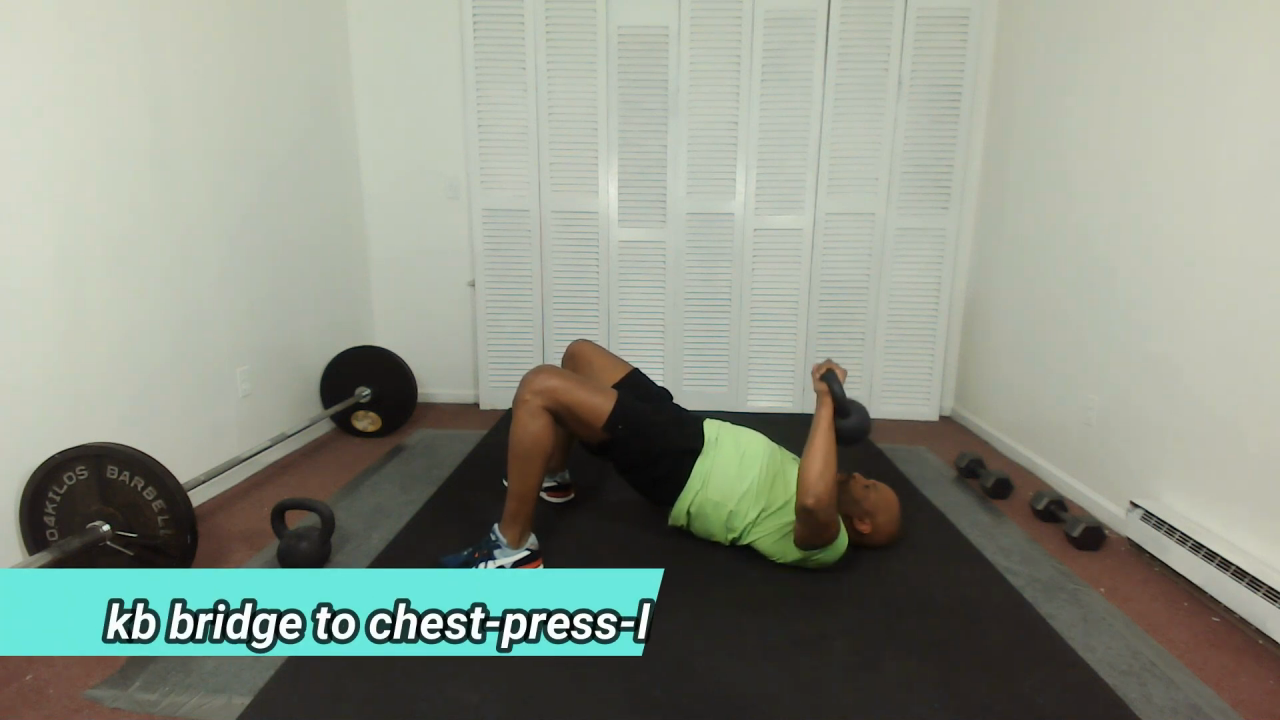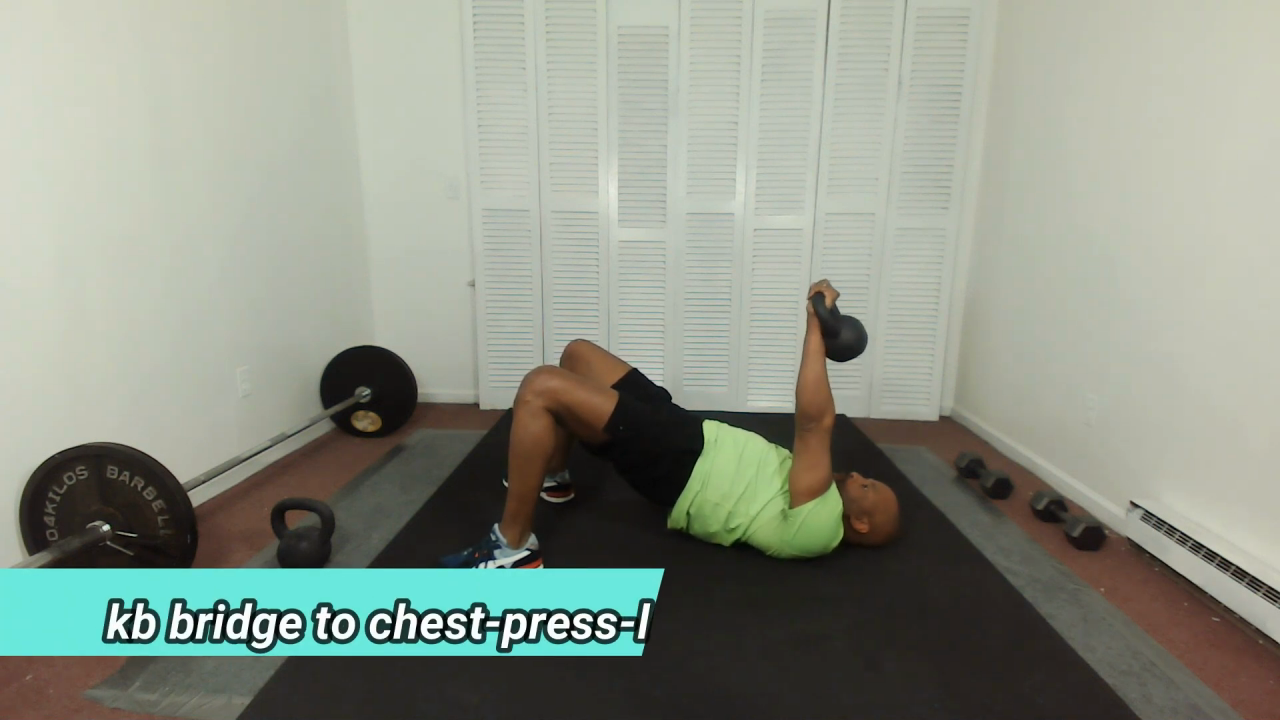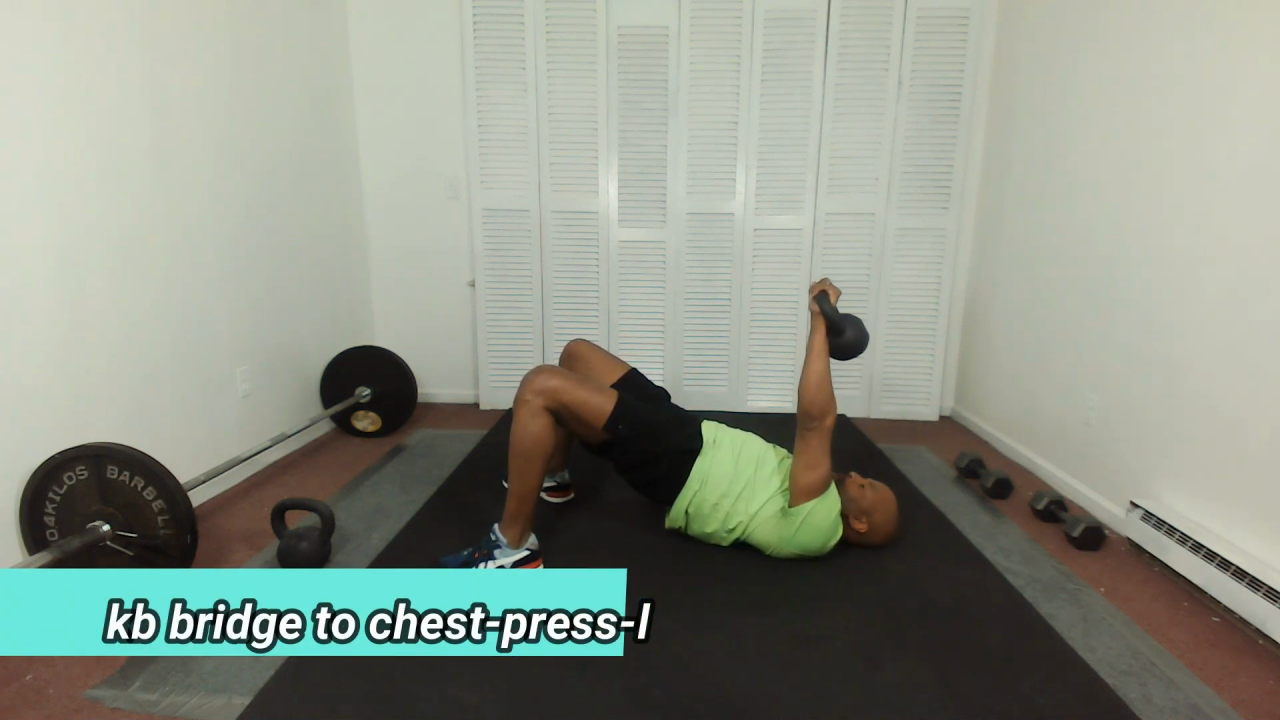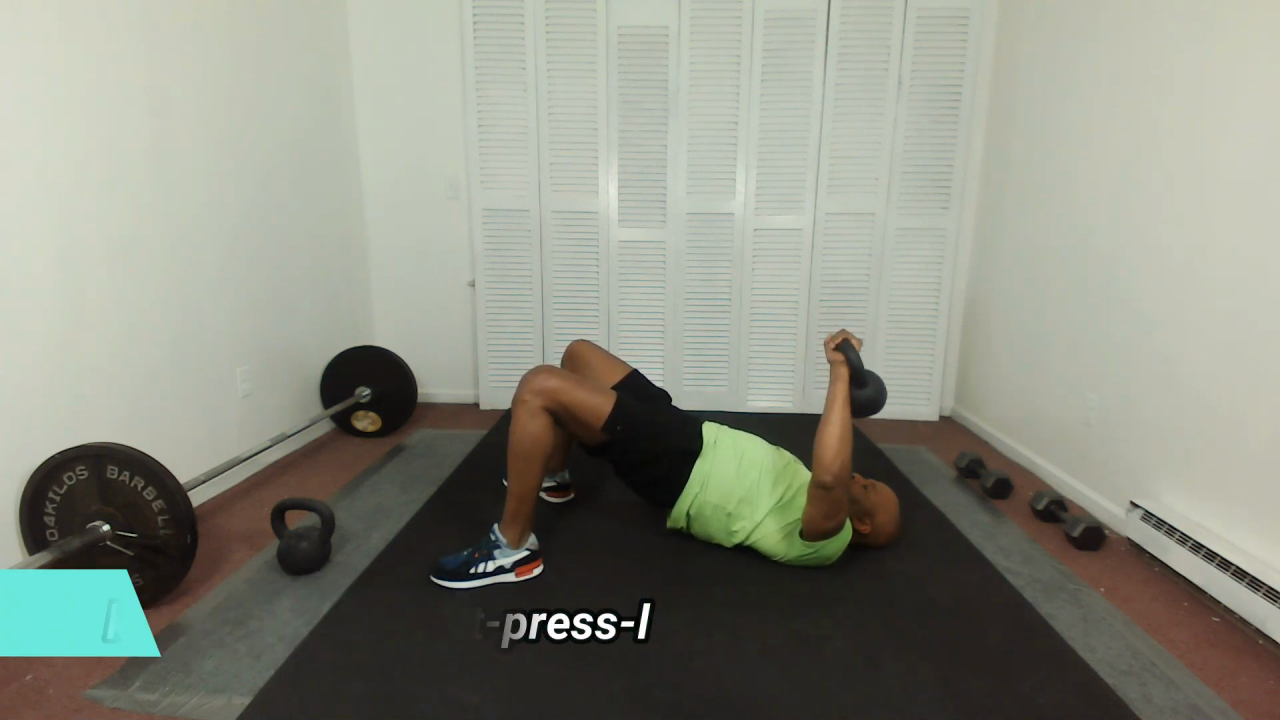
dt=0.5s
person 1, frame 1
left shoulder: (826, 539)
right shoulder: (821, 507)
left elbow: (814, 496)
left wrist: (826, 398)
left hip: (678, 467)
right hip: (690, 432)
left knee: (540, 388)
right knee: (581, 353)
left ankle: (513, 546)
right ankle: (553, 478)
person 1, frame 2
left shoulder: (820, 524)
right shoulder: (823, 505)
left elbow: (815, 420)
left wrist: (815, 323)
left hip: (675, 466)
right hip: (687, 434)
left knee: (540, 389)
right knee: (578, 353)
left ankle: (514, 545)
right ankle: (552, 477)
person 1, frame 3
left shoulder: (819, 525)
right shoulder: (821, 505)
left elbow: (816, 420)
left wrist: (820, 322)
left hip: (675, 466)
right hip: (687, 438)
left knee: (540, 387)
right knee: (577, 353)
left ankle: (513, 546)
right ankle: (552, 478)
person 1, frame 4
left shoulder: (828, 537)
right shoulder: (818, 503)
left elbow: (828, 473)
left wrist: (840, 371)
left hip: (678, 470)
right hip: (689, 436)
left knee: (539, 388)
right knee: (580, 353)
left ankle: (512, 548)
right ankle: (553, 477)
